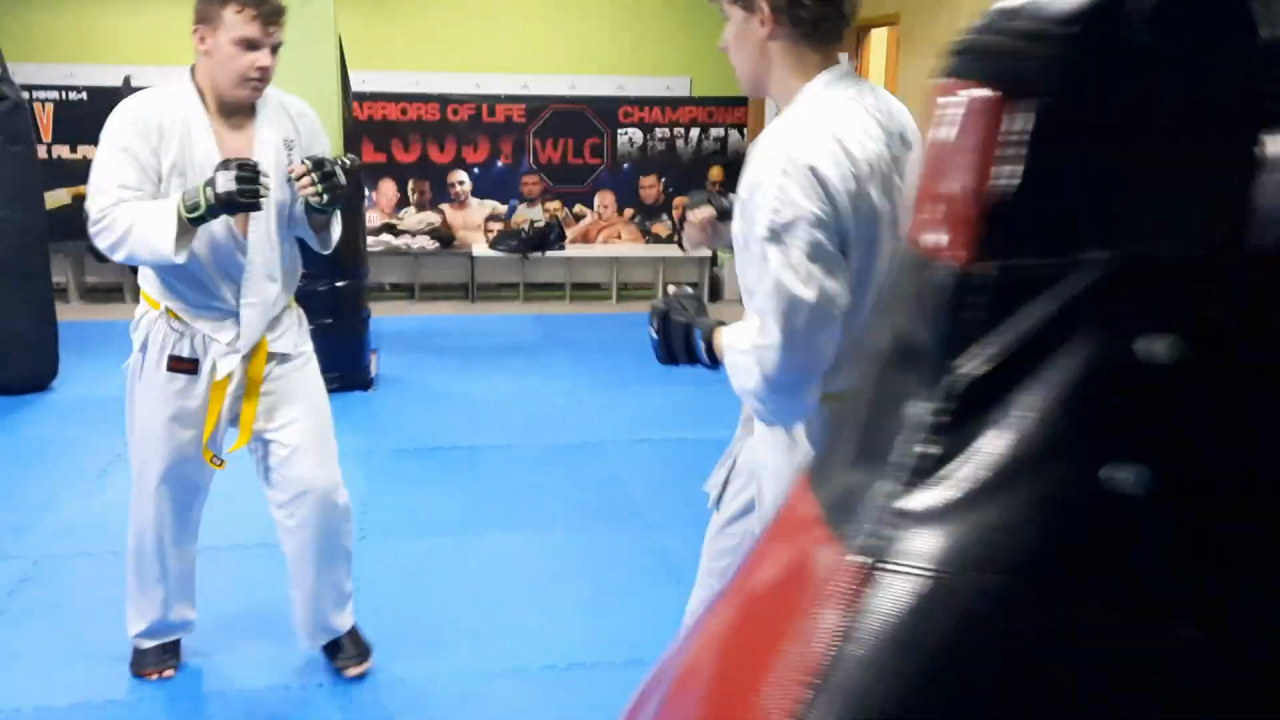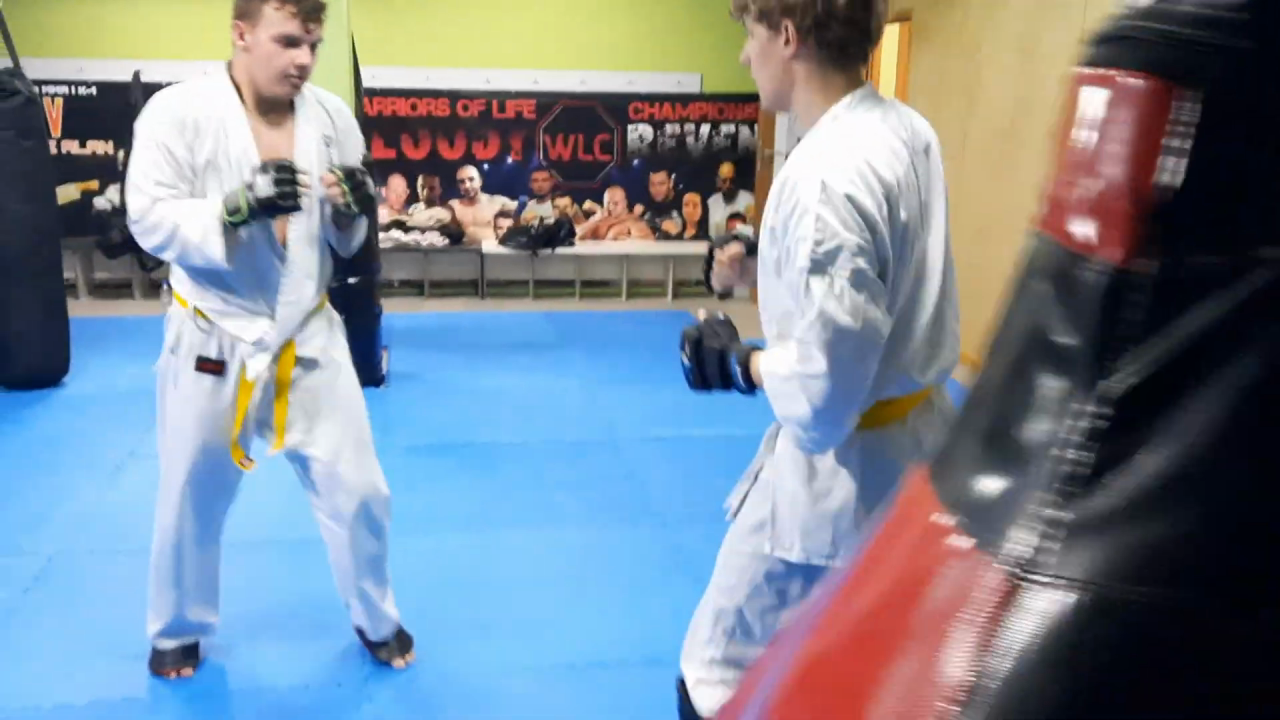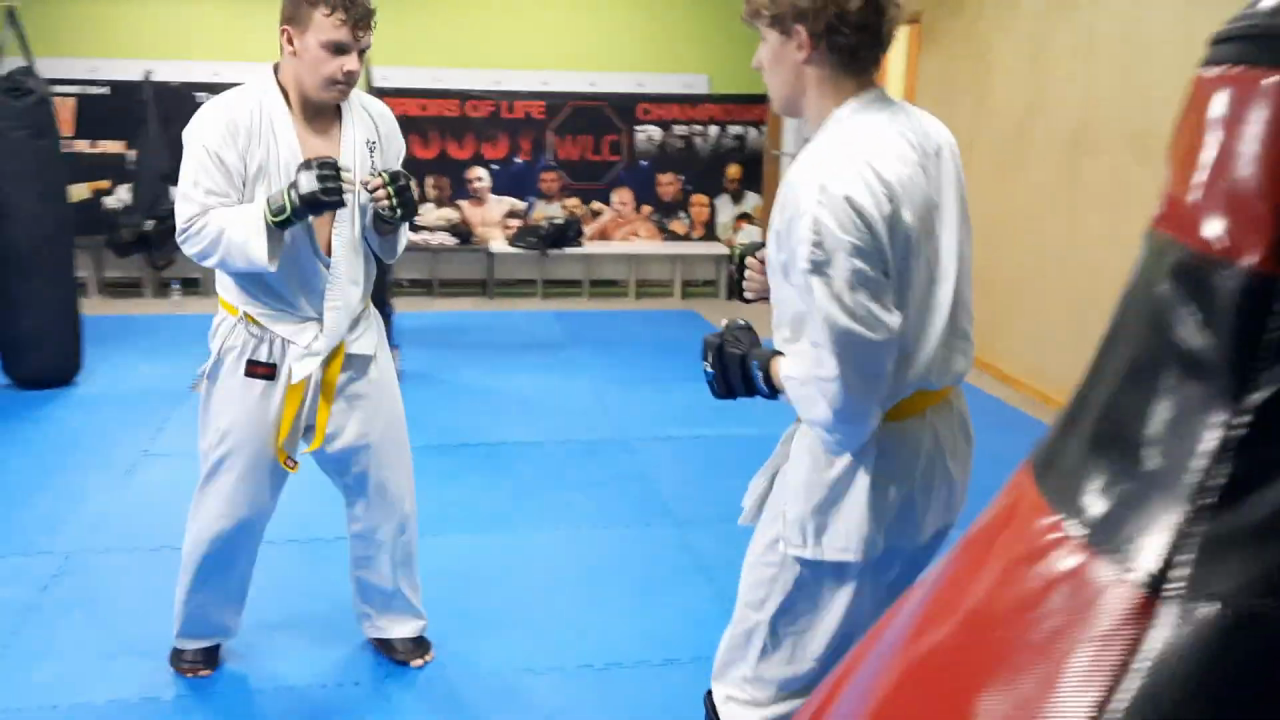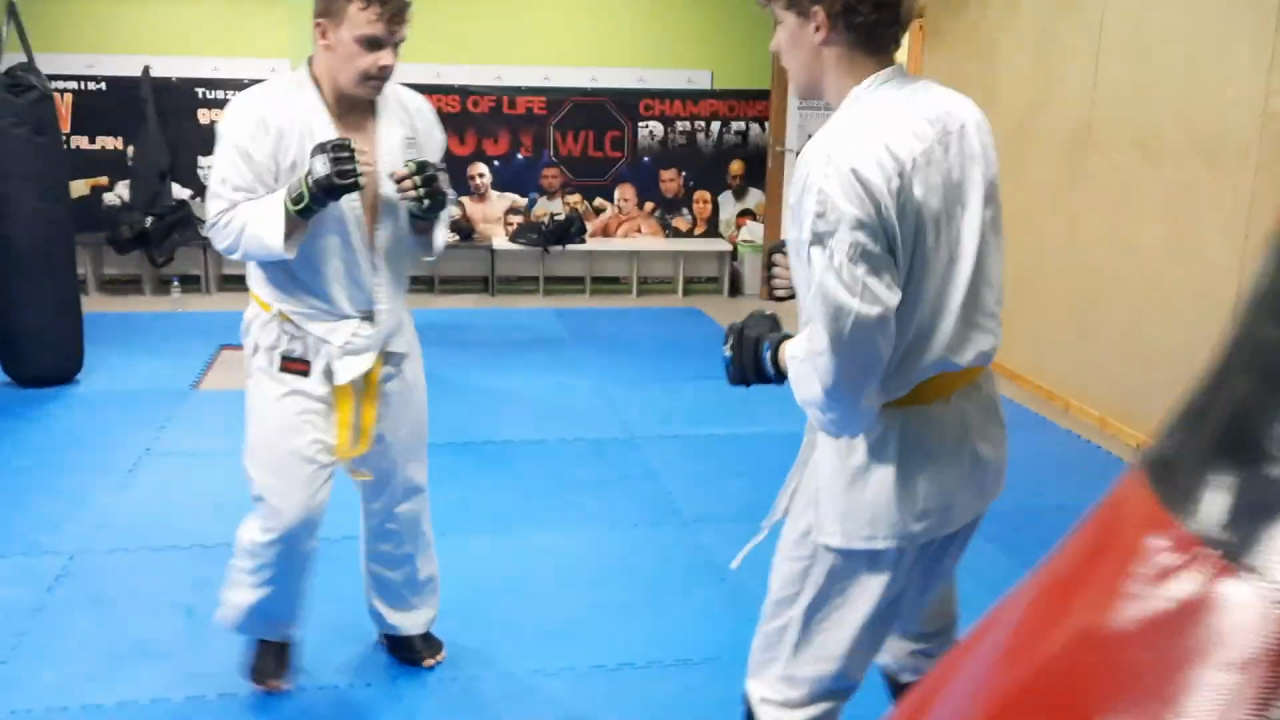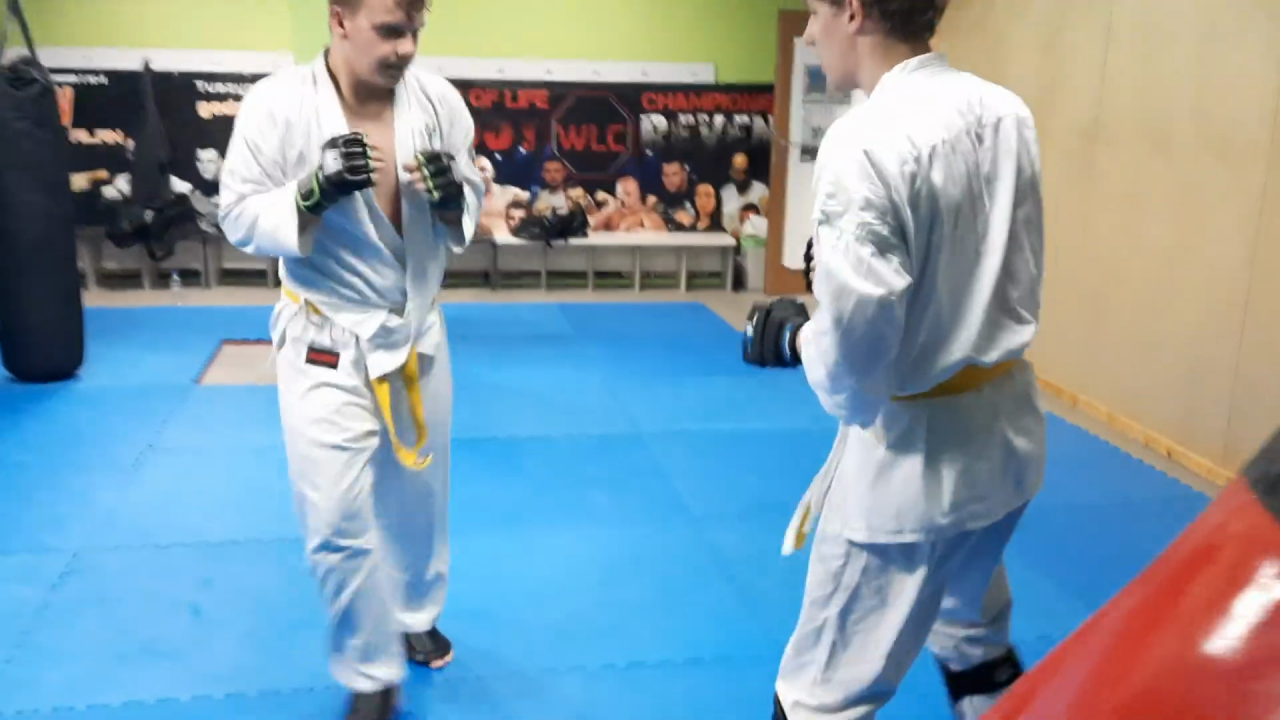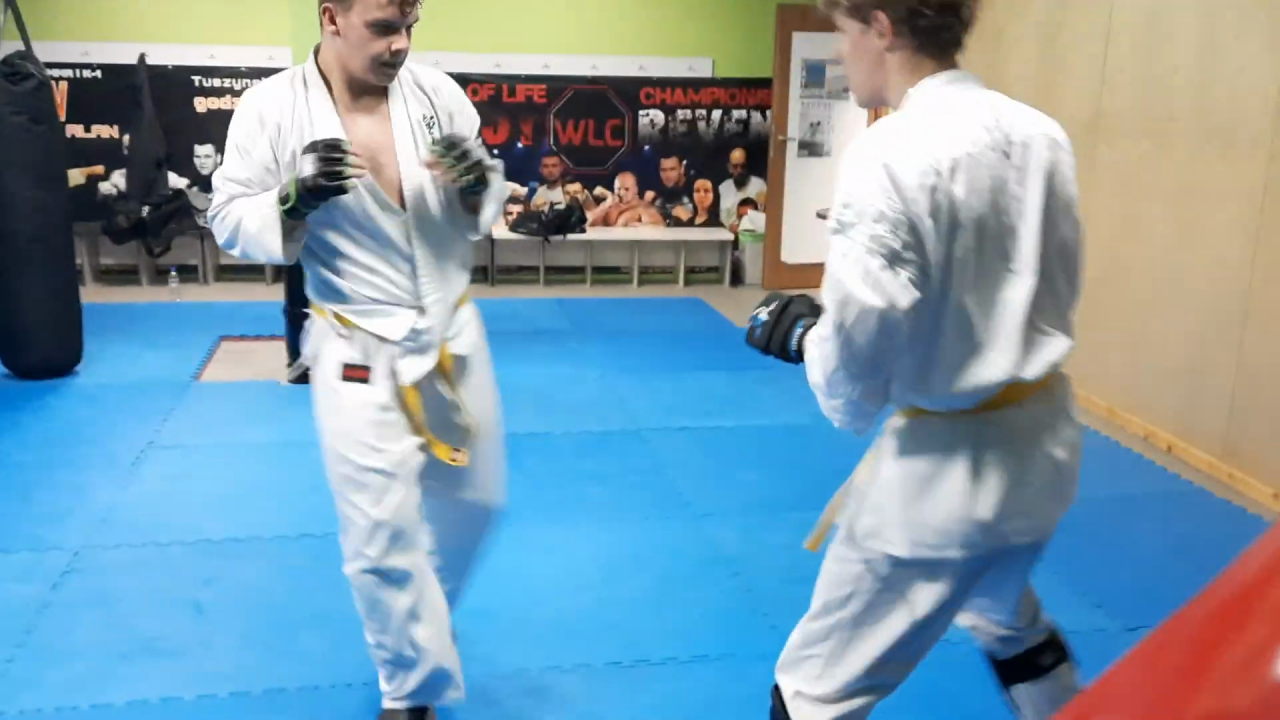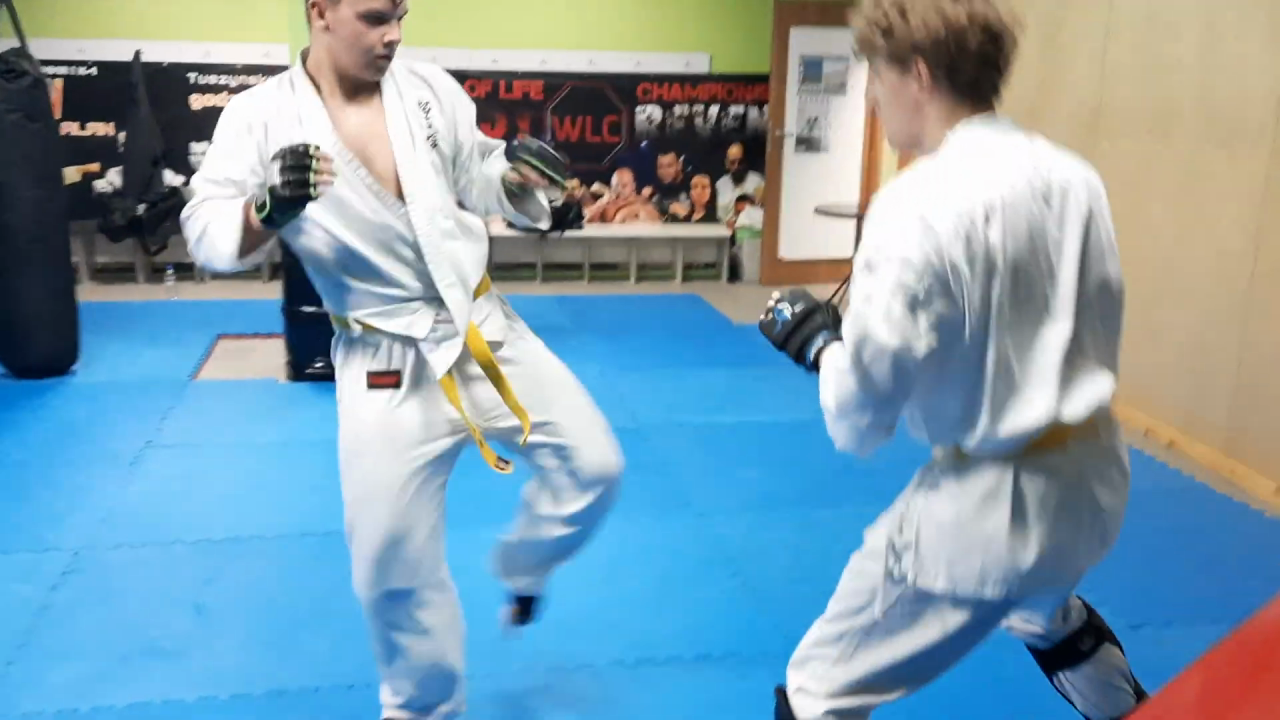
dt=0.1s
person 1, frame 1
left shoulder: (791, 153)
right shoulder: (888, 116)
left elbow: (783, 365)
left wrist: (703, 337)
right wrist: (735, 233)
left hip: (817, 444)
person 1, frame 2
left shoulder: (823, 176)
right shoulder: (908, 134)
left elbow: (825, 393)
left wrist: (735, 361)
right wrist: (763, 263)
left hip: (845, 461)
right hip: (916, 441)
person 1, frame 3
left shoulder: (828, 180)
right shoulder: (928, 139)
left elbow: (842, 396)
left wrist: (756, 366)
right wrist: (788, 278)
left hip: (861, 467)
right hip: (936, 445)
person 1, frame 4
left shoulder: (840, 158)
right shoulder: (960, 118)
left elbow: (844, 378)
left wrist: (771, 352)
left hip: (887, 454)
right hip: (968, 427)
right knee: (919, 650)
person 1, frame 5
left shoulder: (866, 143)
right shoulder: (1004, 113)
left elbow: (851, 355)
left wrist: (793, 336)
left hip: (918, 446)
right hip: (1005, 425)
right knee: (970, 628)
person 1, frame 6
left shoulder: (887, 158)
right shoulder: (1040, 135)
left elbow: (857, 361)
left wrist: (796, 332)
left hip: (944, 460)
right hip: (1040, 438)
right knee: (1006, 618)
person 1, frame 7
left shoulder: (917, 210)
right shoulder: (1074, 179)
left elbow: (862, 411)
left wrist: (815, 337)
left hip: (992, 499)
right hip: (1090, 476)
right knee: (1047, 611)
person 2, frame 1
left shoulder: (296, 120)
right shoulder: (143, 118)
left elbow: (319, 236)
right elbow: (110, 224)
left wrist: (327, 205)
right wrist: (200, 205)
left hip: (275, 336)
right hip: (182, 341)
left knee: (316, 485)
right knee: (166, 492)
left ankle: (333, 627)
right ankle: (159, 629)
person 2, frame 2
left shoulder: (331, 117)
right shoulder: (177, 111)
right elbow: (151, 222)
left wrist: (354, 209)
right wrist: (242, 206)
left hip: (306, 336)
right hip: (212, 340)
left knee: (354, 488)
right knee: (191, 496)
left ankle: (376, 620)
right ankle: (178, 630)
person 2, frame 3
left shoulder: (375, 123)
right shoulder: (226, 120)
right elbow: (200, 232)
left wrist: (396, 217)
right wrist: (288, 209)
left hip: (354, 342)
right hip: (261, 350)
left knee: (383, 497)
right knee: (231, 506)
left ankle: (392, 623)
right ankle: (200, 629)
person 2, frame 4
left shoulder: (414, 115)
right shoulder: (259, 113)
left elbow: (425, 238)
right elbow: (228, 228)
left wrist: (432, 207)
right wrist: (305, 196)
left hip: (384, 336)
right hip: (295, 344)
left knee: (401, 492)
right knee: (289, 508)
left ankle: (403, 619)
right ankle: (267, 628)
person 2, frame 5
left shoulder: (437, 100)
right shoulder: (277, 104)
left elbow: (462, 222)
right elbow: (243, 219)
left wrist: (456, 193)
right wrist: (314, 190)
left hip: (414, 331)
right hip: (324, 343)
left knee: (417, 495)
right knee: (342, 519)
left ankle: (412, 615)
person 2, frame 6
left shoulder: (435, 93)
right shoulder: (271, 108)
left elbow: (482, 207)
right elbow: (232, 224)
left wrist: (476, 182)
right wrist: (297, 197)
left hip: (448, 334)
right hip: (357, 354)
left knee: (471, 501)
right knee: (382, 535)
left ankle: (424, 620)
person 2, frame 7
left shoulder: (428, 88)
right shoulder: (256, 117)
left elbow: (479, 184)
right elbow: (208, 235)
left wrist: (521, 186)
right wrist: (266, 208)
left hip: (479, 329)
right hip: (386, 363)
left knee: (590, 465)
right knee: (392, 556)
left ankle: (520, 569)
